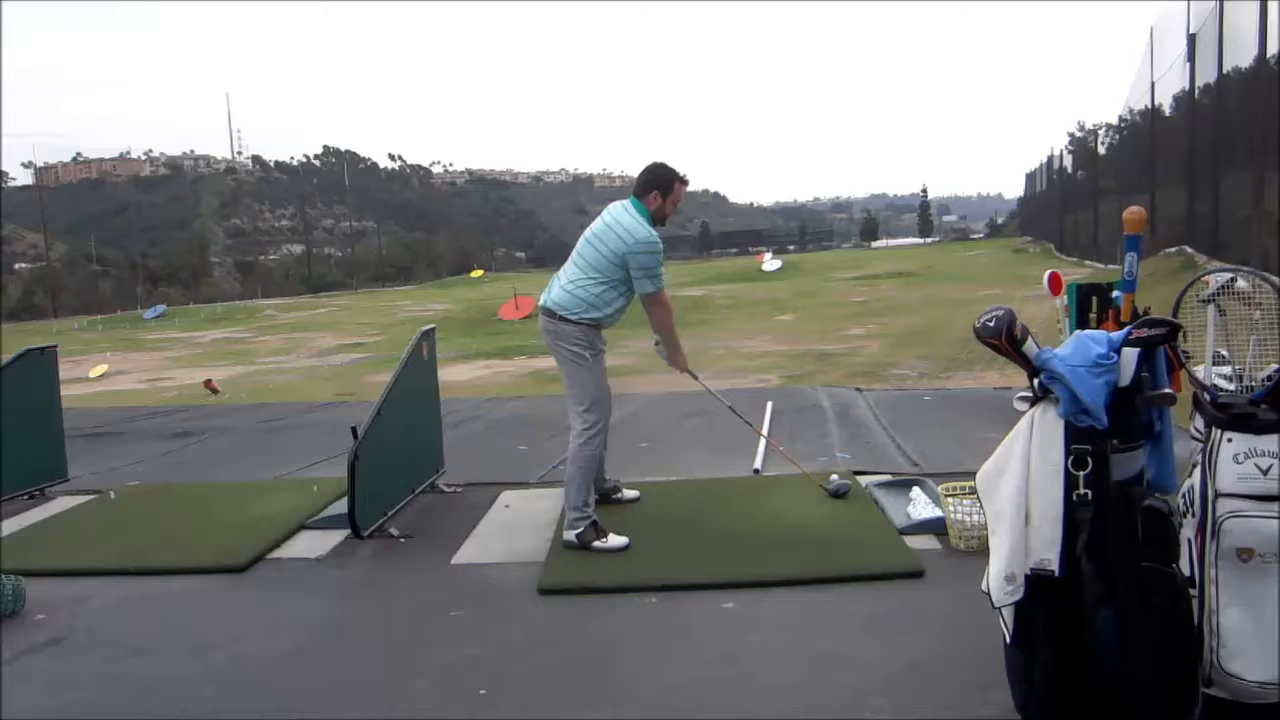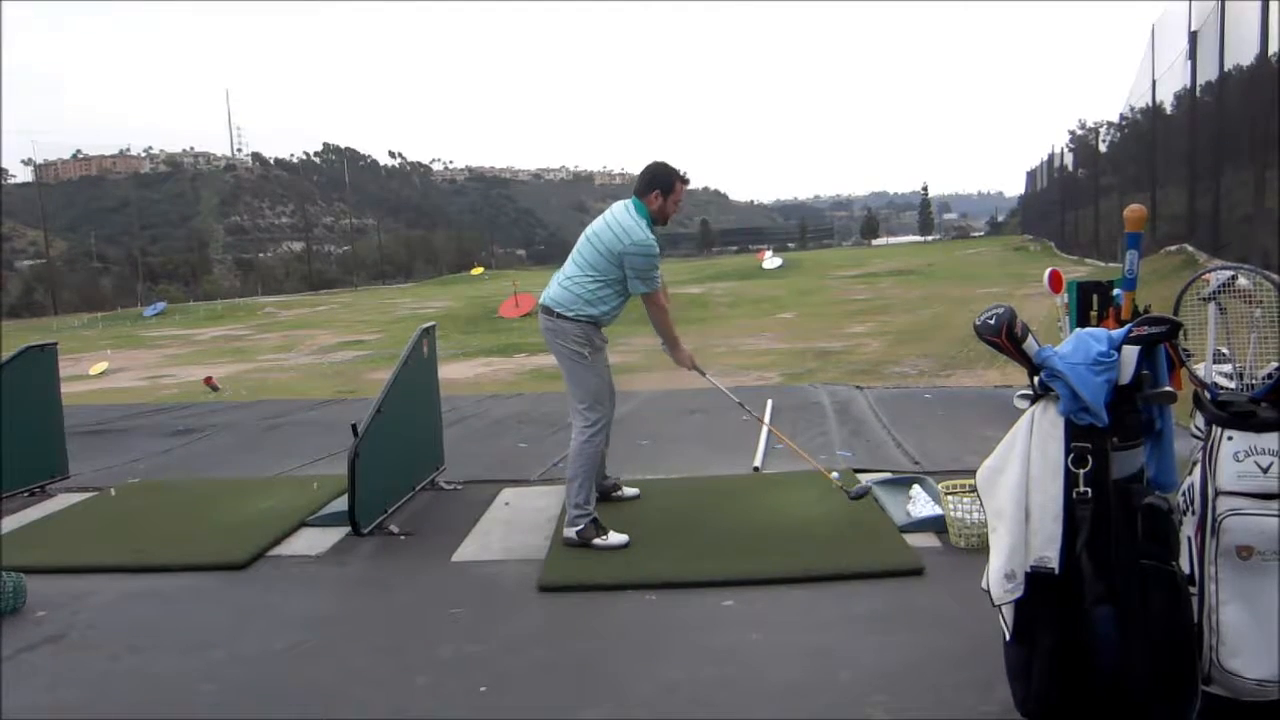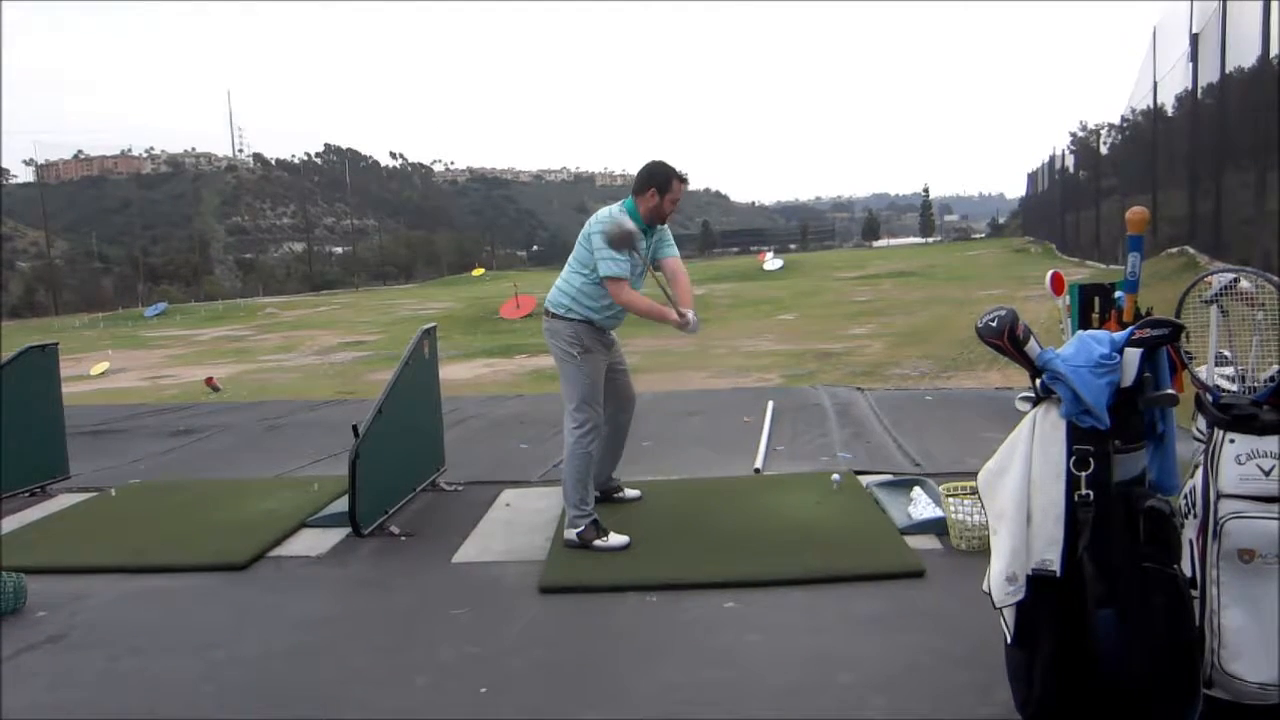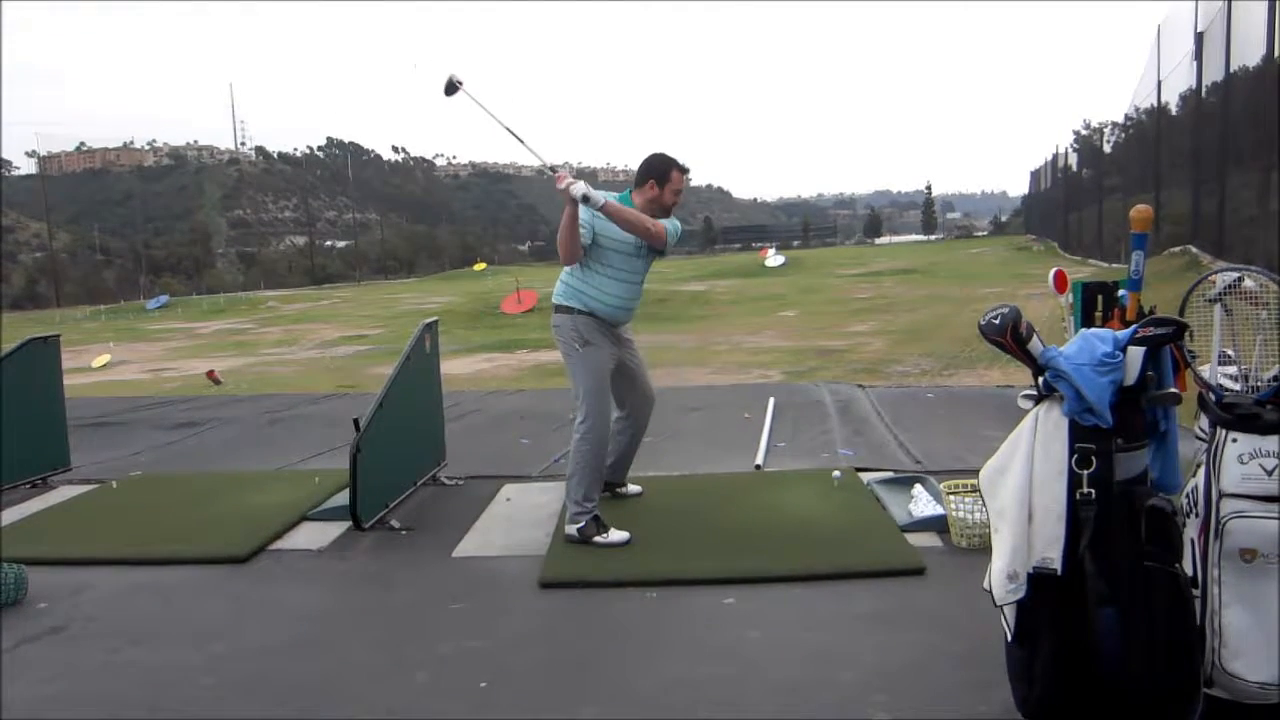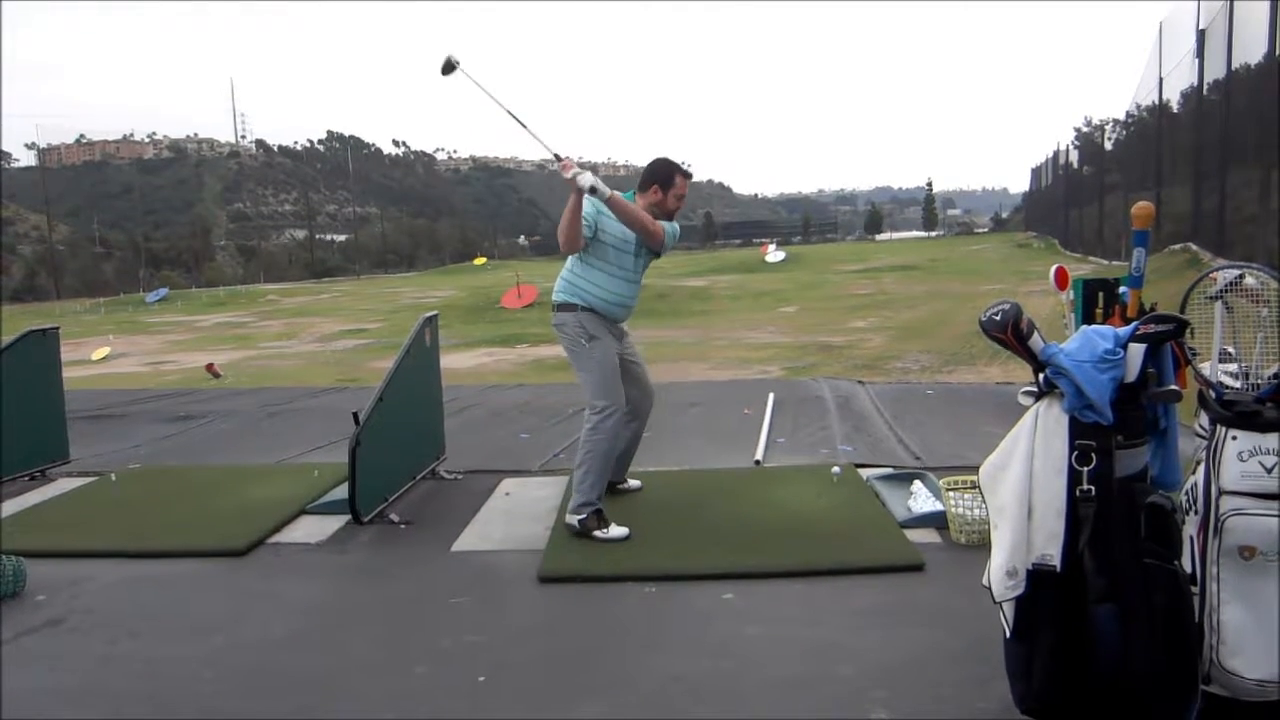
dt=1s
person 1, frame 1
left shoulder: (619, 211)
right shoulder: (643, 239)
left elbow: (650, 296)
right elbow: (657, 303)
left wrist: (662, 337)
right wrist: (675, 351)
left hip: (563, 316)
right hip: (573, 325)
left knee: (598, 407)
right knee: (589, 420)
left ankle: (597, 485)
right ankle: (578, 524)
person 1, frame 2
left shoulder: (626, 212)
right shoulder: (637, 238)
left elbow: (657, 281)
right elbow: (654, 304)
left wrist: (671, 336)
right wrist: (676, 349)
left hip: (571, 317)
right hip: (571, 324)
left knee: (603, 403)
right knee: (590, 418)
left ankle: (597, 483)
right ankle: (579, 522)
person 1, frame 3
left shoulder: (658, 231)
right shoulder: (610, 224)
left elbow: (676, 272)
right elbow: (619, 294)
left wrist: (686, 309)
right wrist: (669, 316)
left hip: (598, 329)
right hip: (572, 327)
left knee: (620, 403)
right knee: (585, 421)
left ankle: (601, 483)
right ankle: (579, 524)
person 1, frame 4
left shoulder: (668, 226)
right shoulder: (592, 209)
left elbow: (645, 229)
right elbow: (568, 257)
left wrist: (596, 200)
right wrist: (573, 204)
left hip: (615, 327)
right hip: (579, 322)
left knee: (639, 402)
right knee: (594, 416)
left ankle: (609, 478)
right ankle: (580, 519)
person 1, frame 5
left shoulder: (667, 227)
right shoulder: (594, 204)
left elbow: (650, 233)
right elbow: (568, 246)
left wrist: (605, 193)
right wrist: (578, 194)
left hip: (609, 323)
right hip: (579, 317)
left knee: (640, 398)
right knee: (608, 407)
left ankle: (610, 476)
right ankle: (583, 511)
